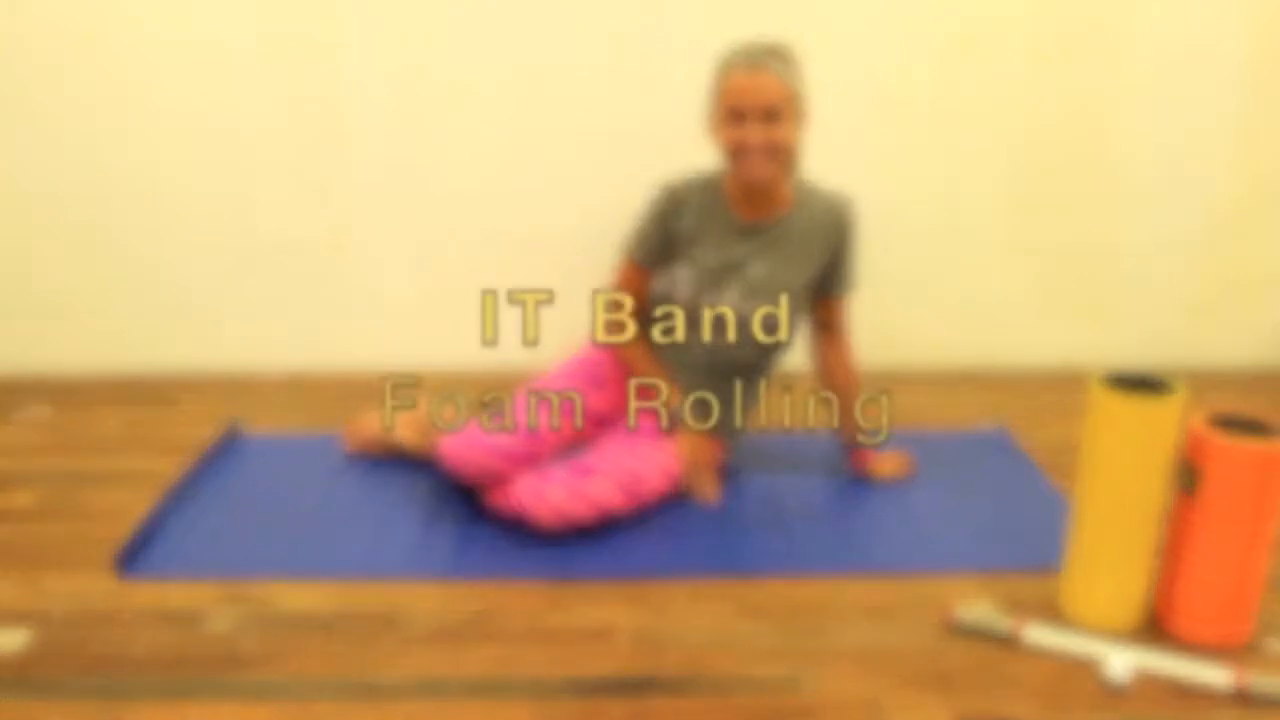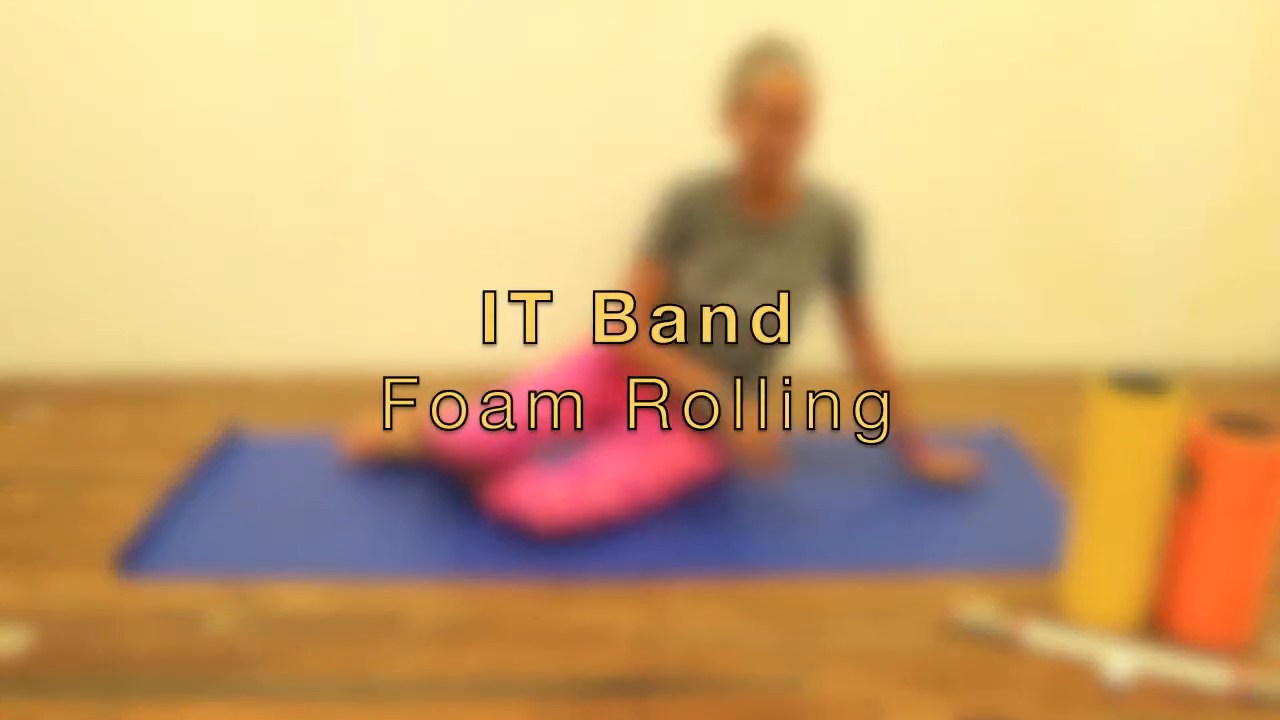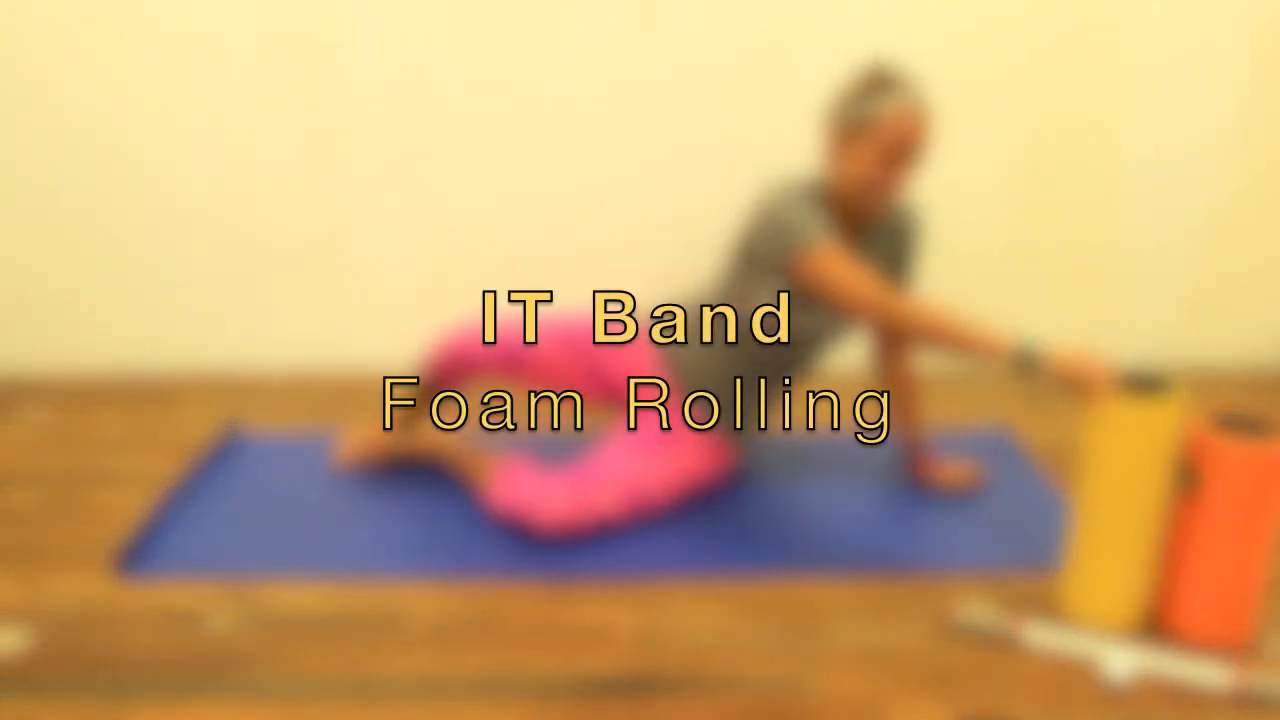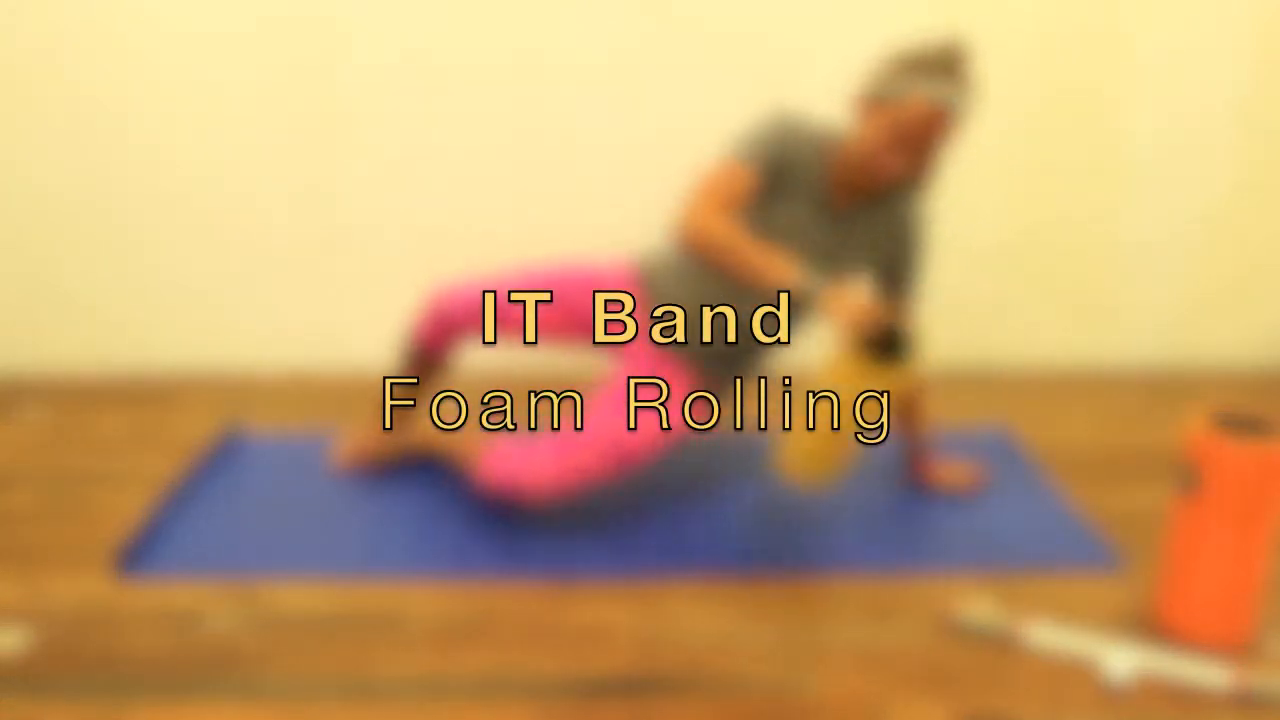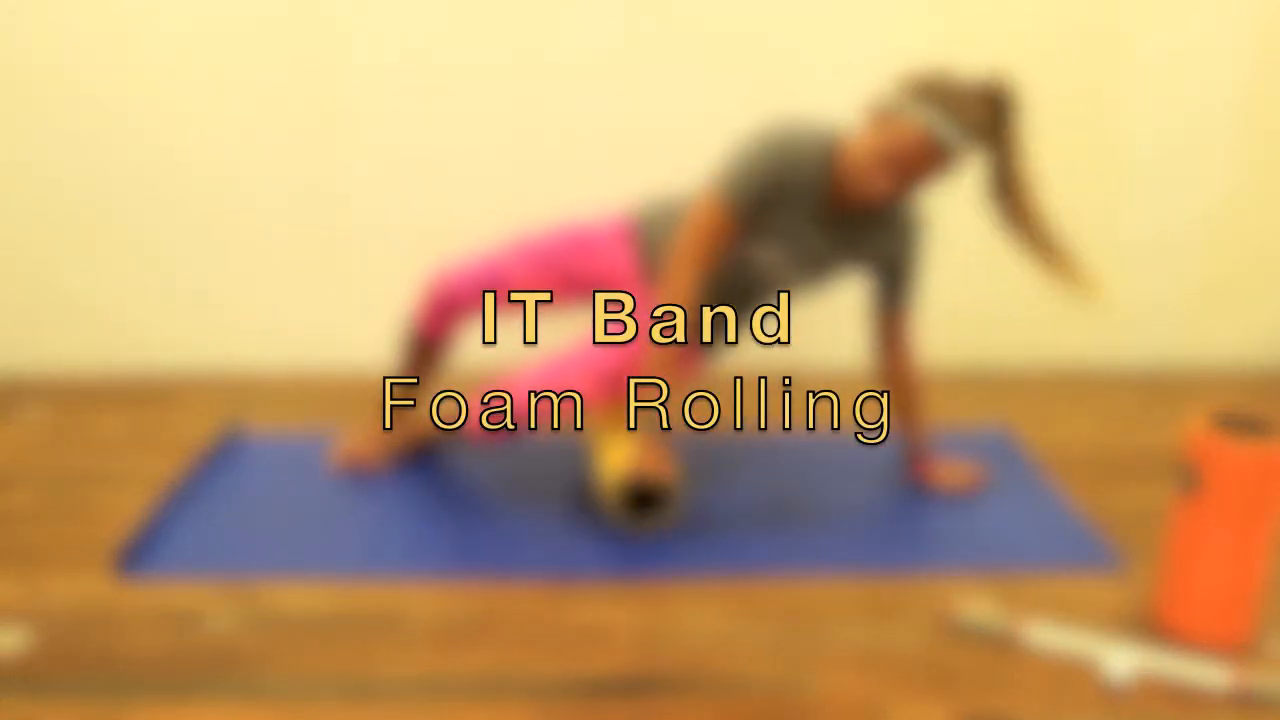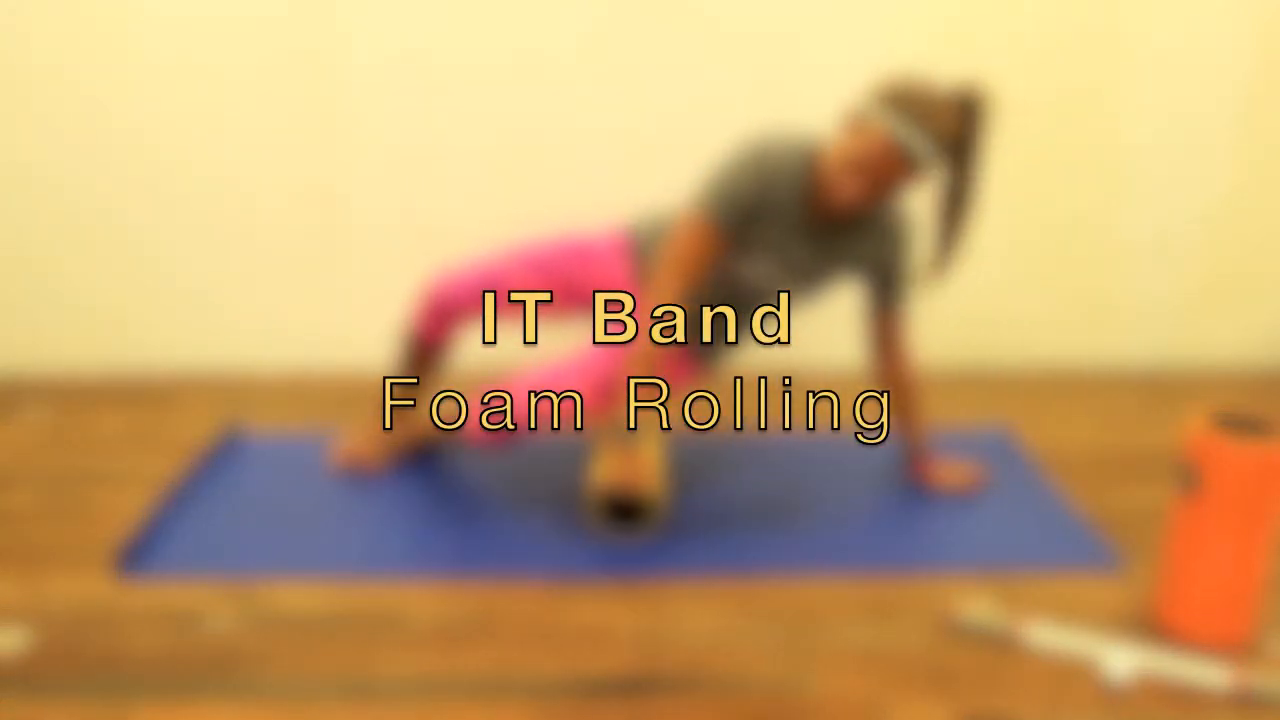
dt=0.5s
person 1, frame 1
left shoulder: (828, 221)
right shoulder: (680, 203)
left elbow: (830, 338)
left wrist: (859, 448)
right wrist: (683, 414)
left hip: (701, 420)
right hip: (625, 369)
left knee: (545, 503)
right knee: (485, 459)
left ankle: (427, 440)
right ankle: (424, 426)
person 1, frame 2
left shoulder: (831, 221)
right shoulder: (689, 202)
left elbow: (862, 336)
right elbow: (628, 329)
left wrist: (912, 447)
right wrist: (725, 402)
left hip: (694, 428)
right hip: (626, 371)
left knee: (545, 505)
right knee: (475, 440)
left ankle: (431, 445)
right ankle: (425, 434)
person 1, frame 3
left shoulder: (894, 231)
right shoulder: (791, 210)
left elbow: (893, 346)
right elbow: (884, 307)
left wrist: (919, 457)
right wrist: (1034, 356)
left hip: (703, 430)
right hip: (653, 353)
left knee: (545, 510)
right knee: (472, 348)
left ankle: (442, 447)
right ankle: (409, 429)
person 1, frame 4
left shoulder: (894, 223)
right shoulder: (787, 141)
right elbow: (699, 222)
left wrist: (921, 459)
right wrist: (815, 289)
left hip: (685, 375)
right hip: (640, 298)
left knee: (519, 476)
right knee: (451, 309)
left ankle: (422, 440)
right ankle: (394, 418)
person 1, frame 5
left shoulder: (892, 232)
right shoulder: (782, 151)
left elbow: (893, 352)
right elbow: (679, 276)
left wrist: (920, 458)
right wrist: (644, 424)
right hip: (627, 247)
left knee: (517, 407)
right knee: (450, 293)
left ankle: (416, 433)
right ankle: (399, 415)
person 1, frame 6
left shoulder: (879, 237)
right shoulder: (764, 167)
left elbow: (890, 351)
right elbow: (661, 295)
left wrist: (921, 459)
right wrist: (624, 432)
left hip: (685, 343)
right hip: (629, 263)
left knee: (506, 414)
right knee: (448, 296)
left ankle: (413, 433)
right ankle: (396, 413)
